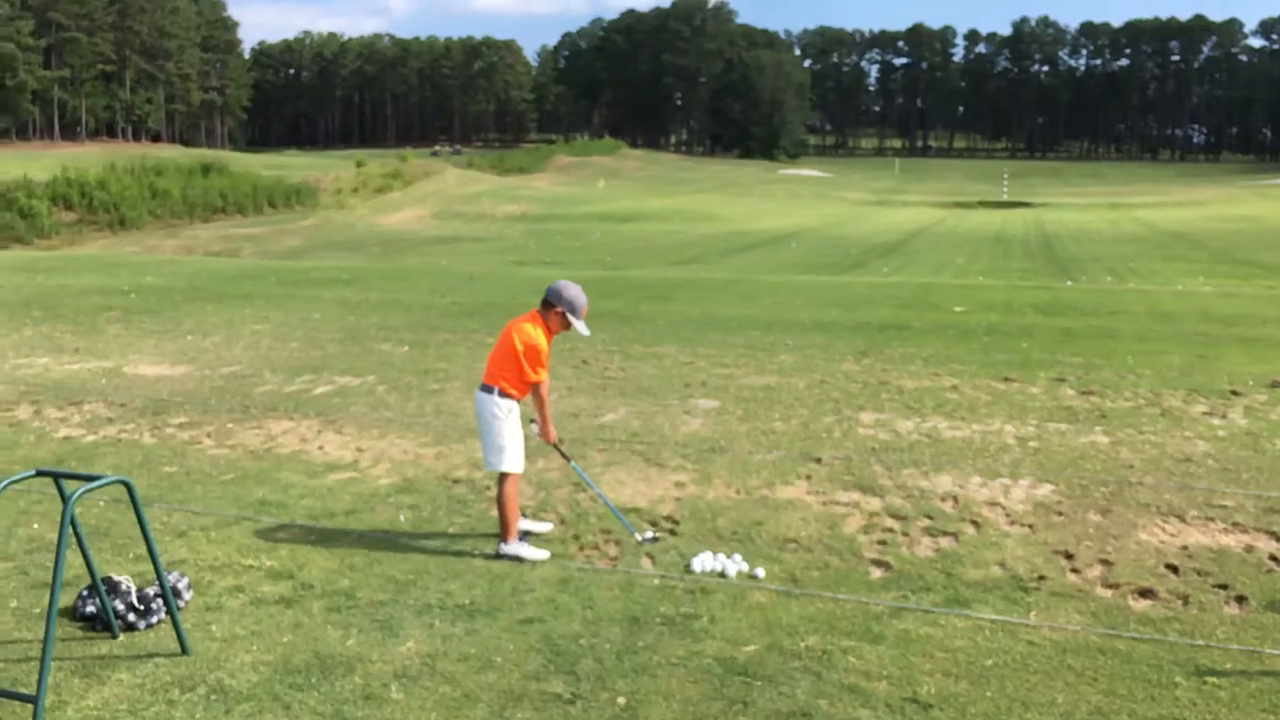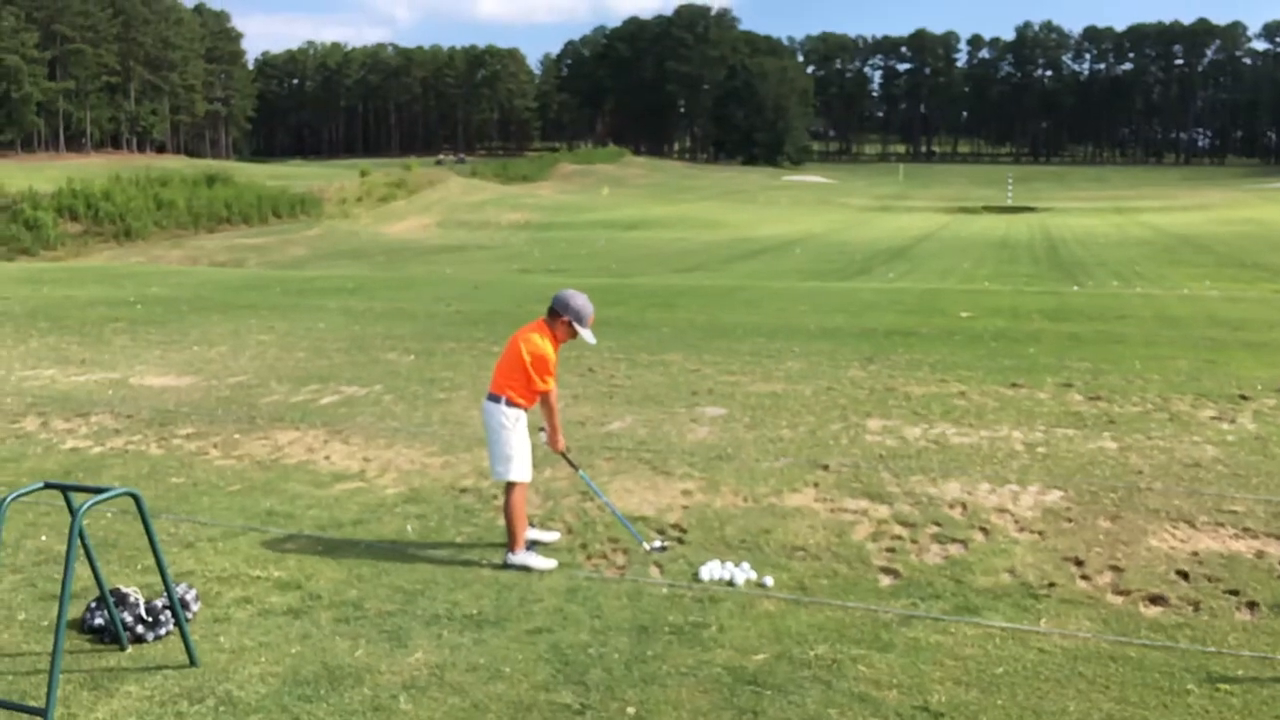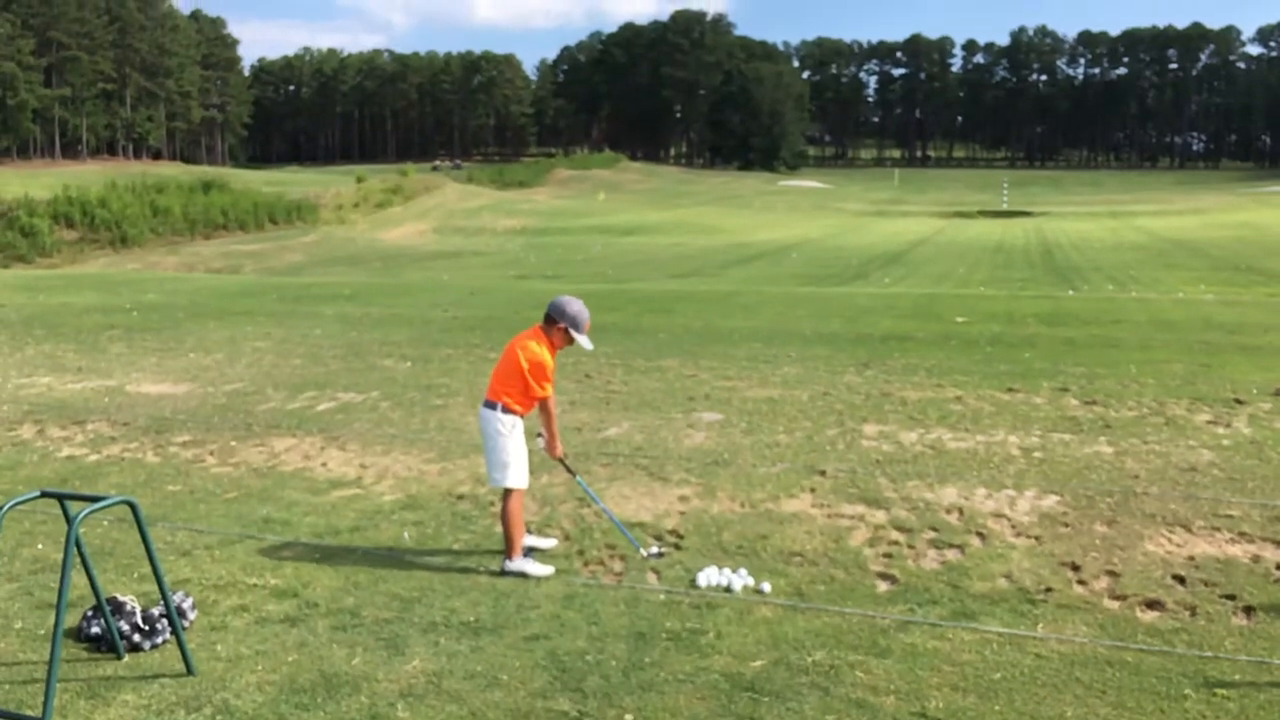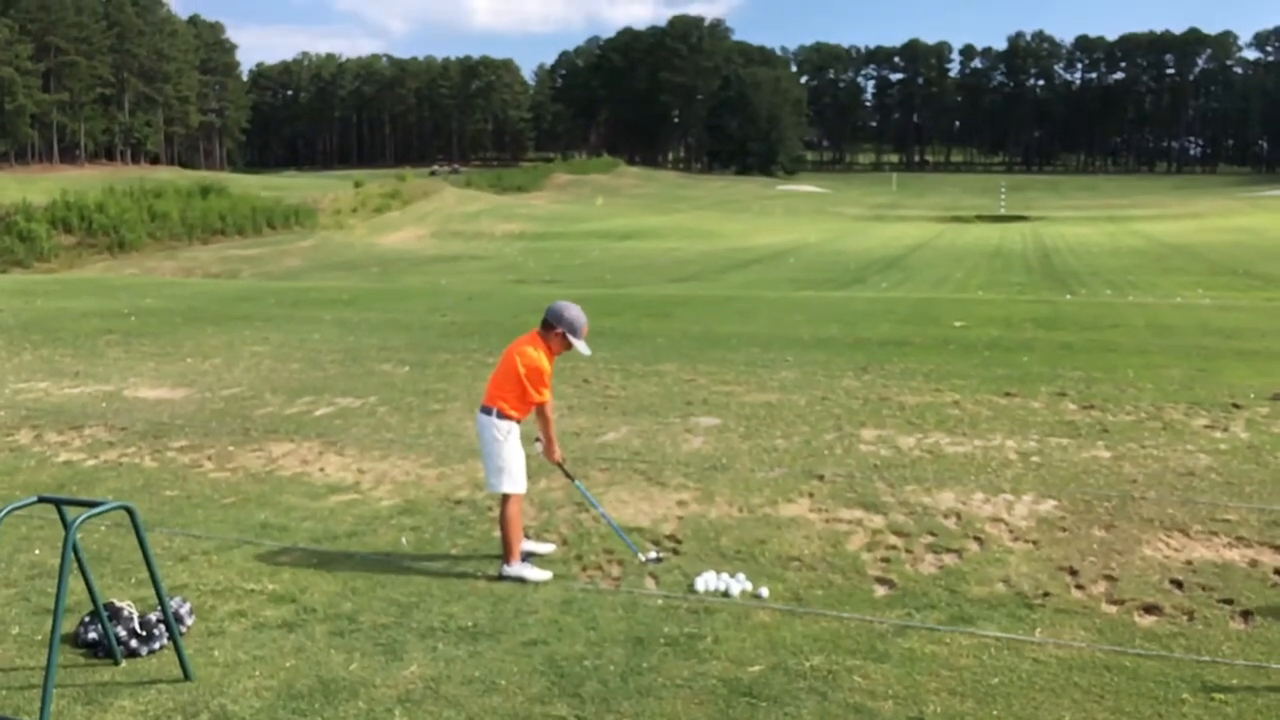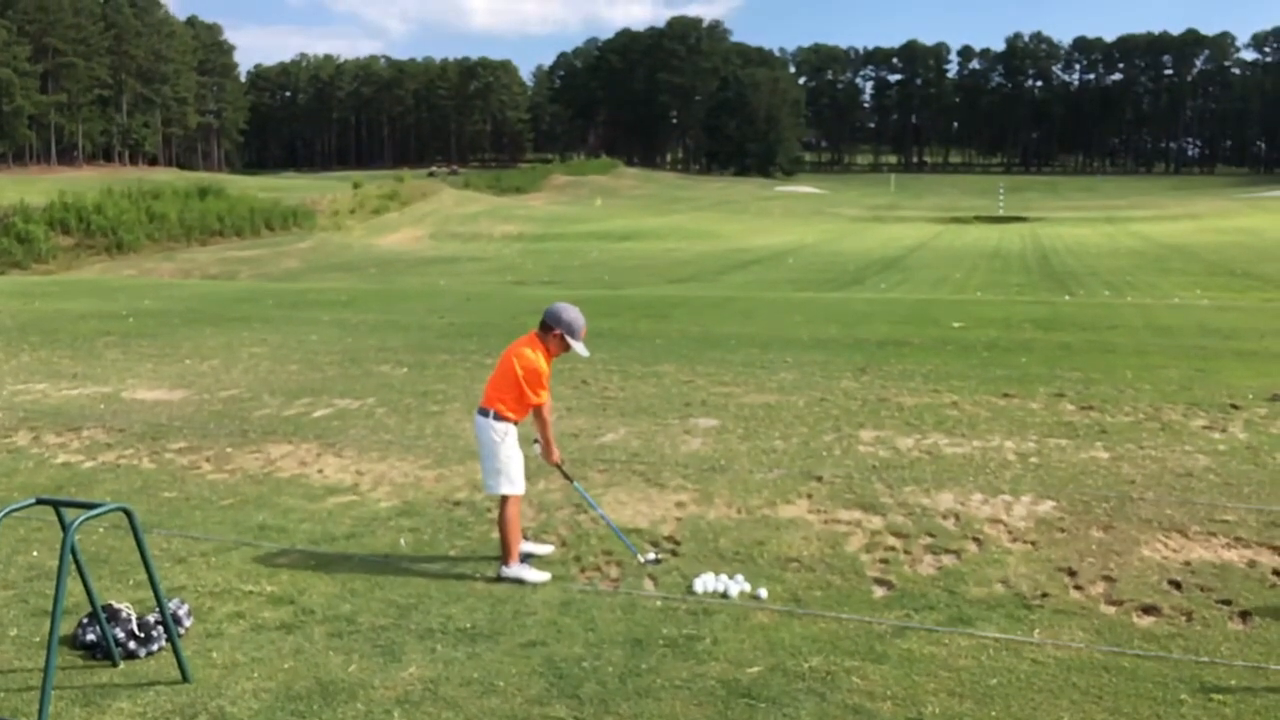
dt=0.3s
person 1, frame 1
left shoulder: (532, 324)
right shoulder: (533, 337)
left elbow: (540, 380)
right elbow: (538, 388)
left wrist: (543, 420)
right wrist: (547, 425)
left hip: (501, 399)
right hip: (499, 401)
left knee: (513, 466)
right knee: (510, 471)
left ankle: (514, 520)
right ankle: (510, 541)
person 1, frame 2
left shoulder: (539, 333)
right shoulder: (540, 346)
left elbow: (547, 390)
right elbow: (548, 397)
left wrist: (552, 430)
right wrist: (556, 434)
left hip: (508, 407)
right hip: (507, 410)
left knee: (520, 476)
right knee: (517, 480)
left ankle: (522, 529)
right ankle: (517, 551)
person 1, frame 3
left shoulder: (535, 339)
right shoulder: (538, 353)
left elbow: (544, 397)
right elbow: (546, 403)
left wrist: (549, 434)
right wrist: (554, 440)
left hip: (504, 414)
right hip: (504, 417)
left knee: (518, 482)
right knee: (514, 487)
left ankle: (519, 536)
right ankle: (514, 558)
person 1, frame 4
left shoulder: (534, 345)
right shoulder: (535, 358)
left elbow: (543, 401)
right elbow: (543, 409)
left wrist: (547, 440)
right wrist: (551, 445)
left hip: (501, 419)
right hip: (500, 422)
left knee: (516, 487)
right knee: (512, 492)
left ankle: (518, 541)
right ankle: (512, 563)
person 1, frame 5
left shoulder: (533, 347)
right shoulder: (533, 359)
left elbow: (543, 401)
right elbow: (540, 410)
left wrist: (546, 442)
right wrist: (549, 447)
left hip: (499, 421)
right hip: (498, 424)
left knee: (514, 488)
right knee: (511, 493)
left ankle: (516, 542)
right ankle: (511, 564)
